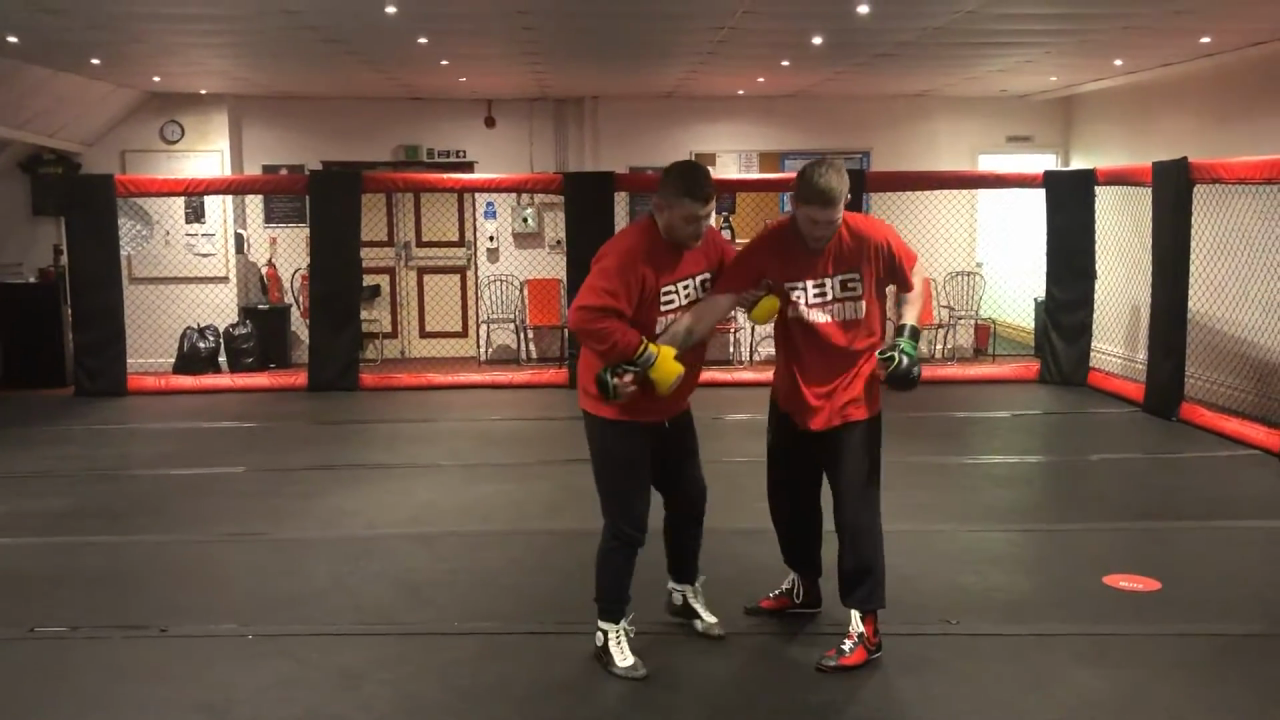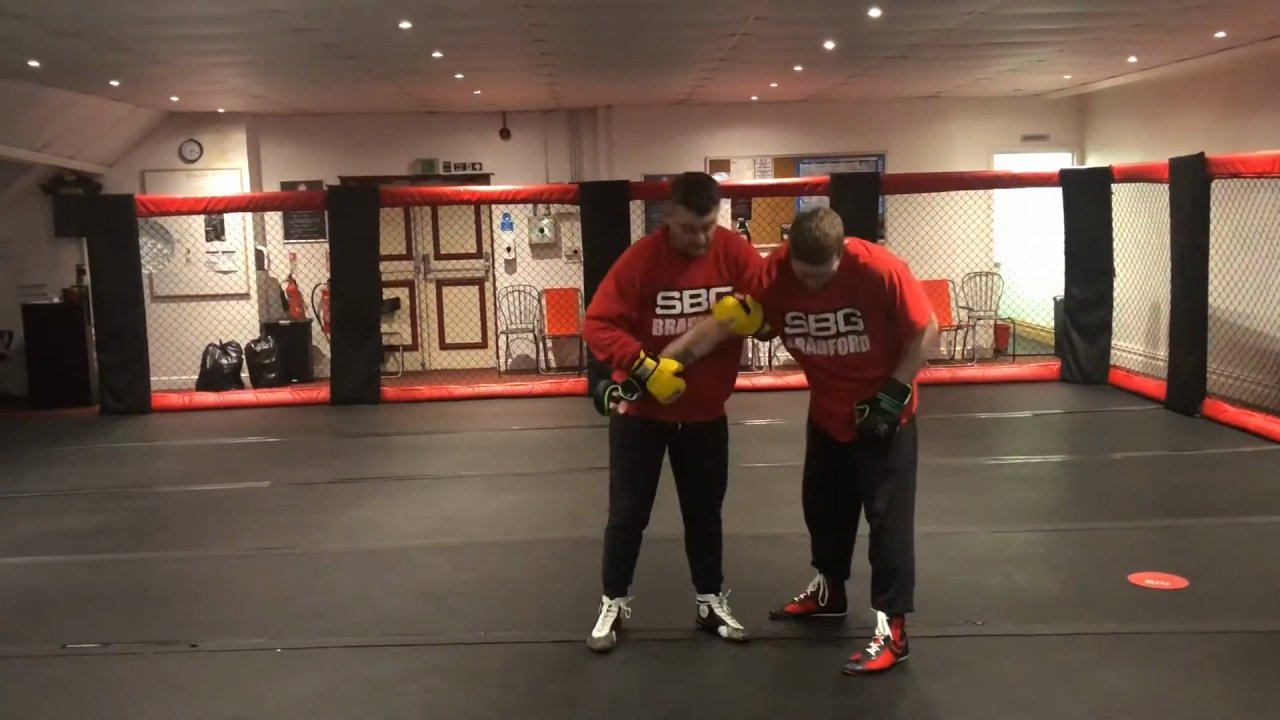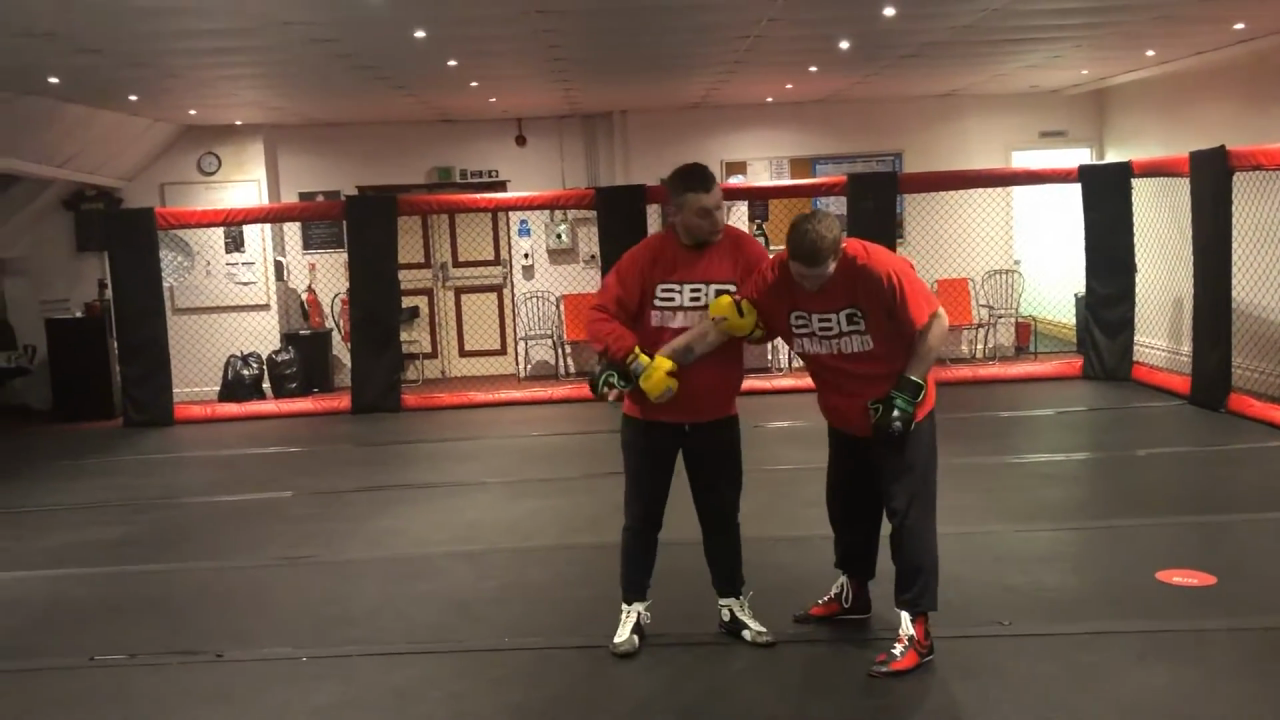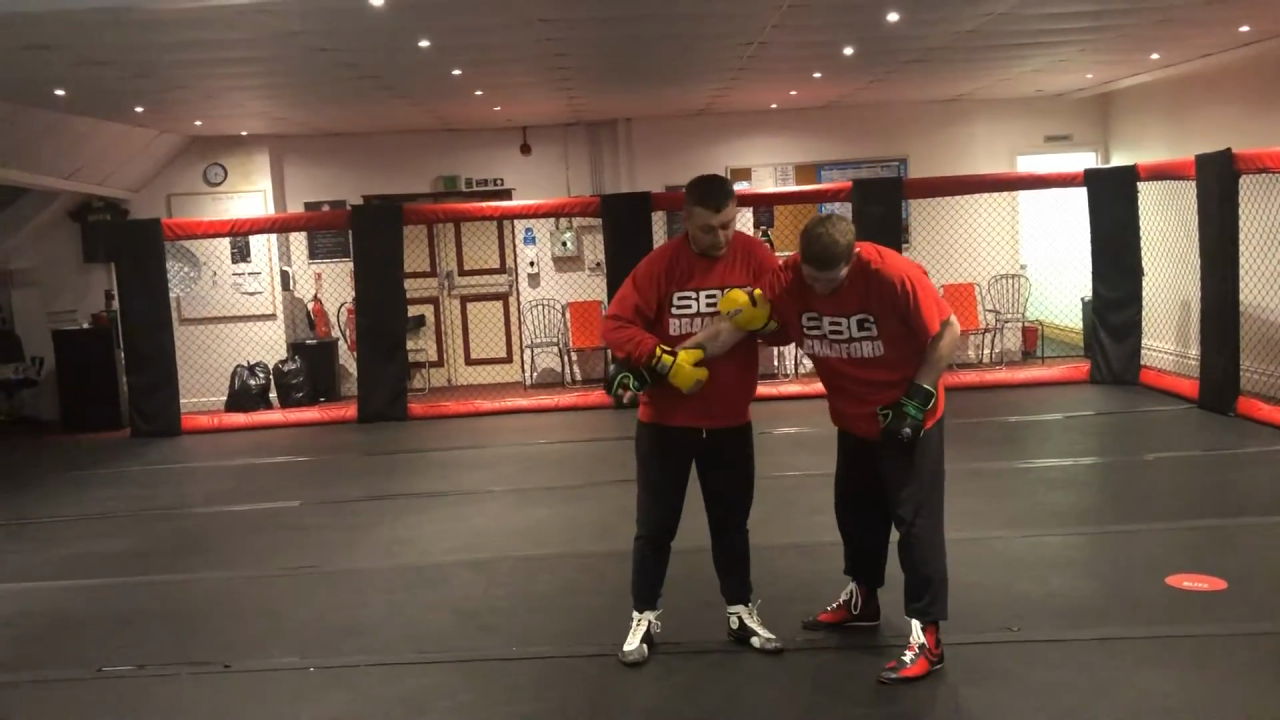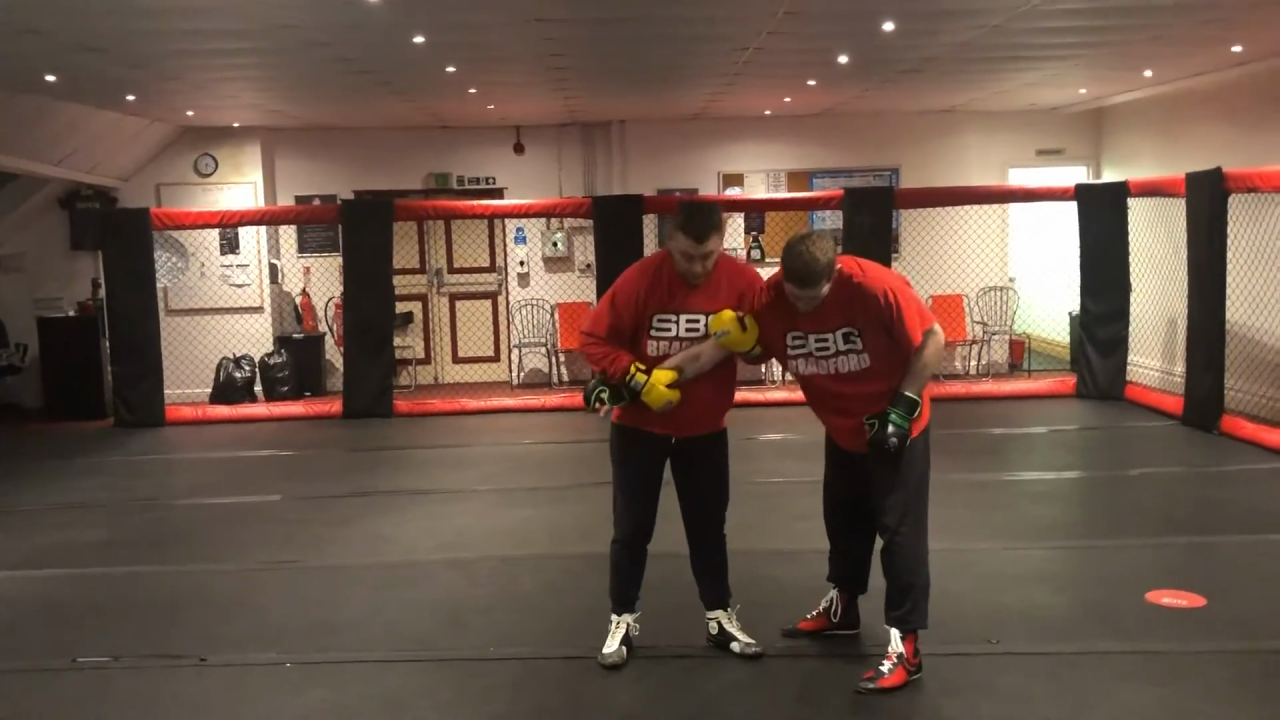
dt=0.5s
person 1, frame 1
left shoulder: (709, 242)
right shoulder: (628, 251)
right elbow: (586, 317)
left wrist: (763, 296)
right wrist: (650, 358)
left hip: (671, 408)
right hip: (618, 410)
left knee: (690, 501)
right knee: (625, 524)
left ankle: (685, 593)
right ankle: (610, 630)
person 1, frame 2
left shoulder: (736, 252)
right shoulder: (640, 258)
right elbow: (598, 324)
left wrist: (749, 314)
right wrist: (647, 368)
left hip: (705, 413)
right hip: (641, 409)
left knee: (705, 513)
right knee: (627, 514)
left ankle: (711, 603)
right ankle: (614, 604)
person 1, frame 3
left shoulder: (743, 251)
right shoulder: (645, 257)
right elbow: (599, 317)
right wrist: (639, 364)
left hip: (716, 415)
right hip: (649, 413)
left knee: (722, 515)
right knee: (642, 517)
left ankle: (733, 606)
right ankle: (634, 609)
person 1, frame 4
left shoulder: (755, 256)
right shoulder: (661, 263)
right elbow: (616, 325)
right wrist: (666, 362)
left hip: (730, 421)
right hip: (664, 420)
left knee: (731, 522)
right knee: (655, 524)
left ankle: (741, 613)
right ankle: (643, 618)
person 1, frame 5
left shoulder: (743, 280)
right shoulder: (640, 279)
right elbow: (594, 339)
right wrist: (639, 380)
left hip: (705, 428)
right hip: (639, 426)
left knee: (708, 526)
right knee: (632, 527)
left ankle: (720, 618)
right ankle: (622, 621)
person 2, frame 1
left shoulder: (875, 239)
right shoulder: (768, 247)
left elbow: (911, 282)
right elbow: (714, 306)
left wrist: (906, 337)
left hip: (855, 400)
right hip: (792, 398)
left knee: (856, 509)
right knee: (787, 498)
left ankle: (865, 623)
right ankle: (802, 585)
person 2, frame 2
left shoulder: (880, 269)
right shoulder: (773, 274)
left elbow: (925, 331)
right elbow: (717, 326)
left wrist: (892, 394)
left hip: (883, 410)
right hip: (826, 412)
left knee: (887, 513)
right knee: (822, 505)
left ankle: (892, 628)
right ankle: (829, 590)
person 2, frame 3
left shoulder: (881, 270)
right shoulder: (774, 278)
left elbow: (936, 324)
right elbow: (716, 328)
left wrist: (906, 392)
left hip: (901, 410)
right hip: (844, 414)
left knee: (909, 511)
right knee: (847, 506)
left ankle: (916, 628)
right ankle: (852, 592)
person 2, frame 4
left shoulder: (894, 275)
right shoulder: (787, 280)
left elbow: (947, 330)
right elbow: (734, 325)
left wrist: (916, 398)
left hip: (910, 416)
right hip: (853, 420)
left knee: (916, 519)
right knee: (855, 512)
left ankle: (926, 635)
right ankle: (861, 598)
person 2, frame 5
left shoulder: (875, 286)
right shoulder: (770, 299)
left elbow: (931, 340)
right elbow: (717, 347)
left wrist: (903, 406)
left hip: (896, 426)
right hip: (841, 428)
left knee: (901, 528)
right knee: (843, 521)
left ankle: (905, 646)
right ankle: (843, 606)
